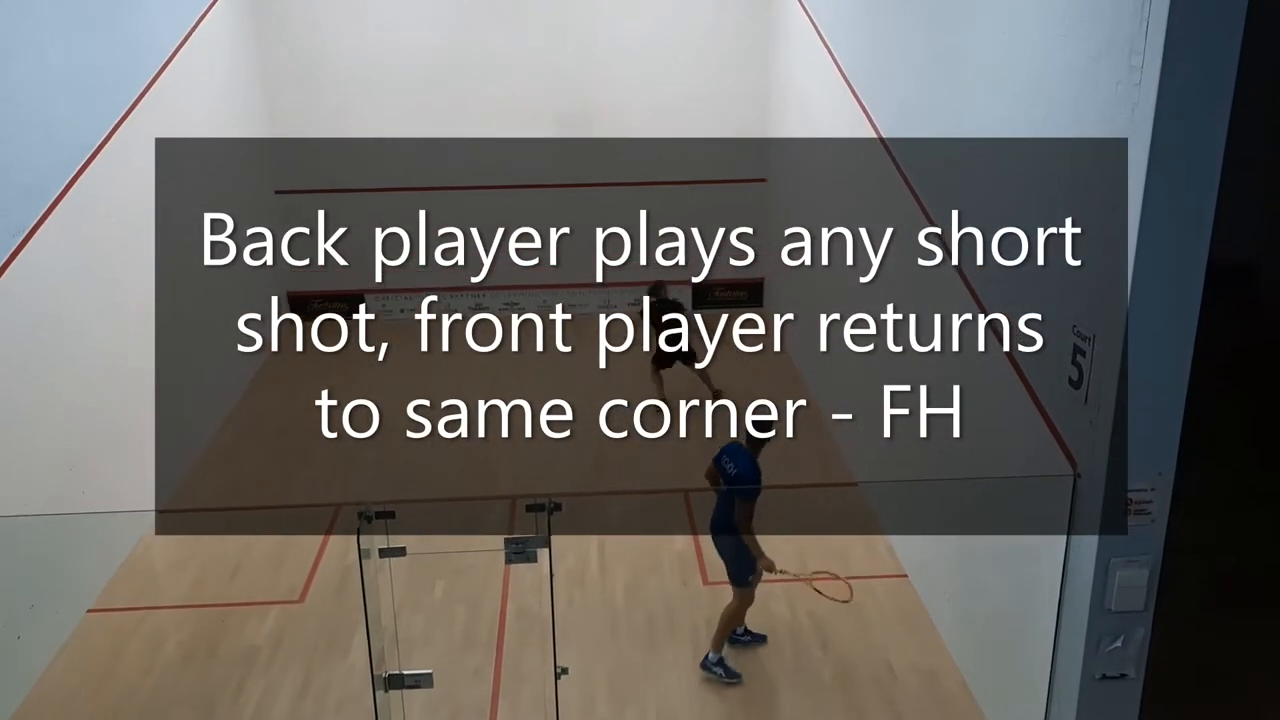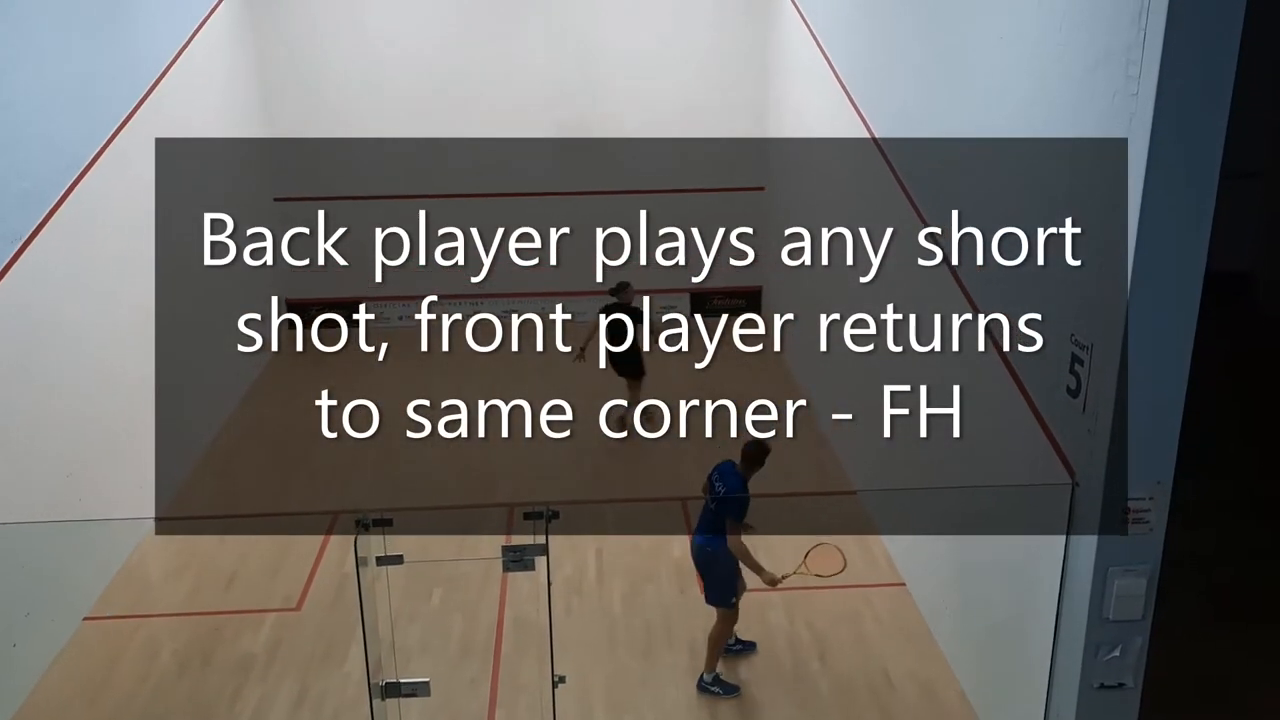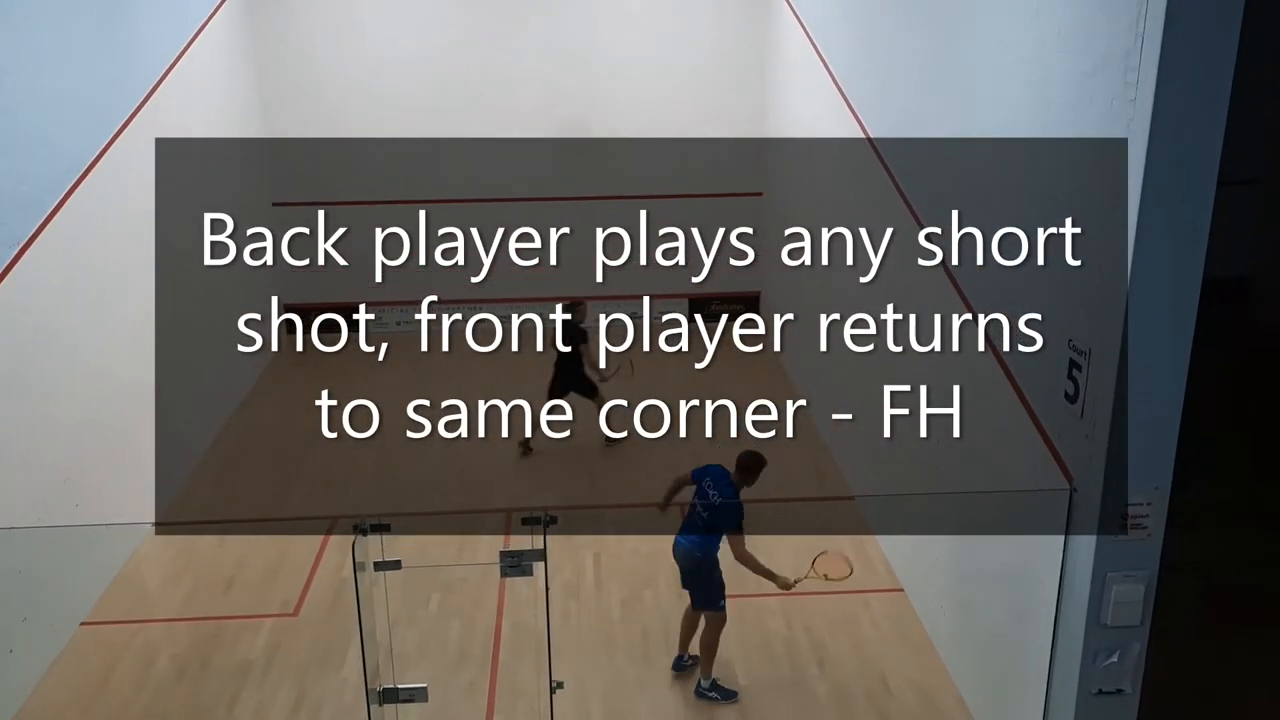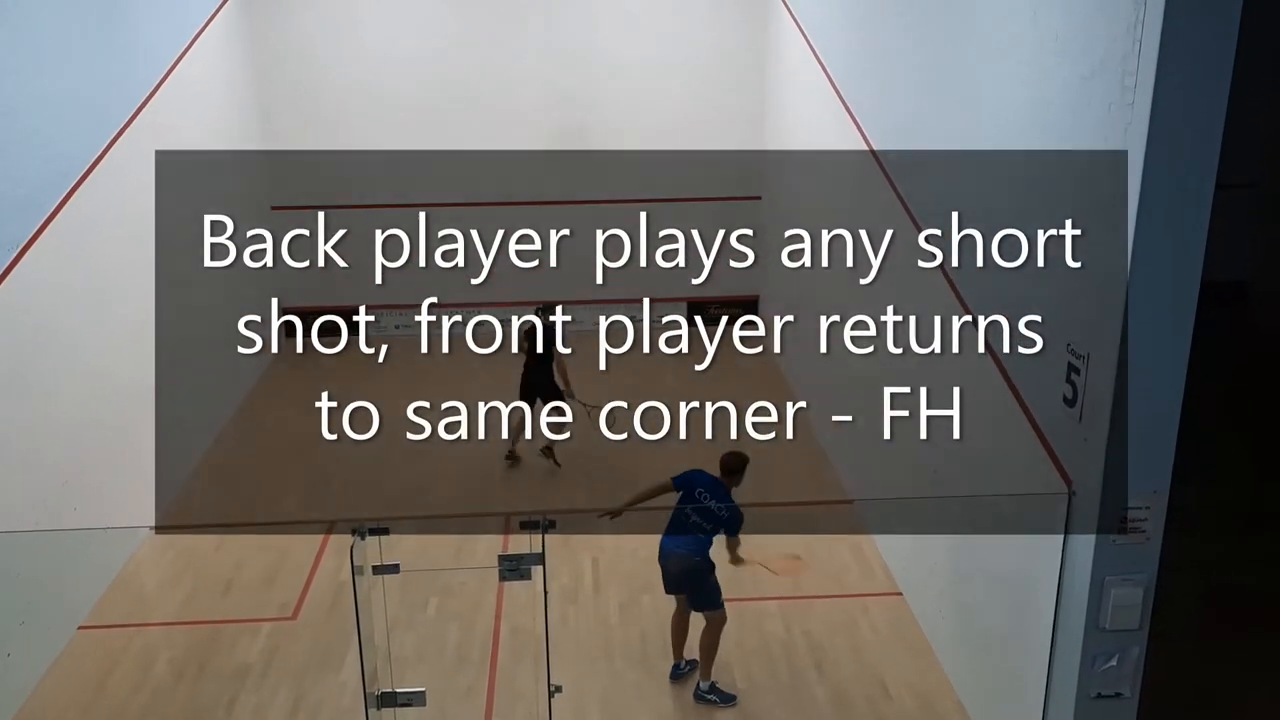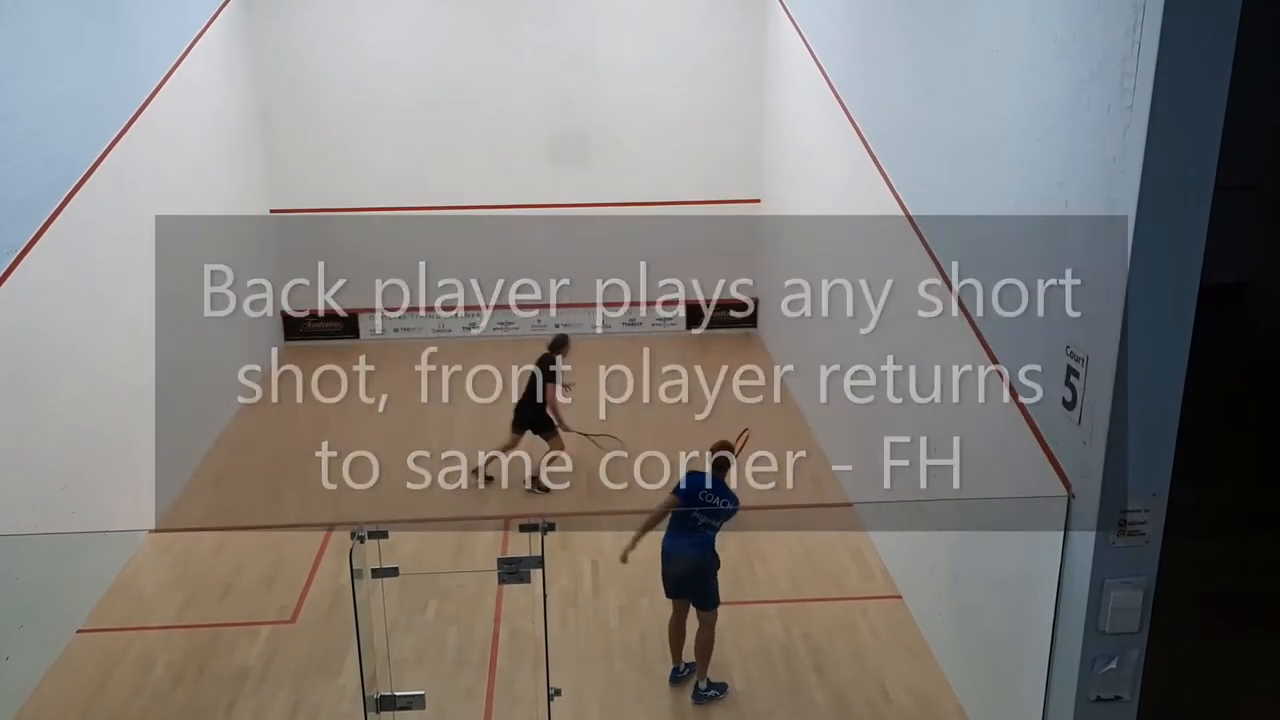
dt=0.3s
person 1, frame 1
left shoulder: (730, 449)
right shoulder: (750, 472)
left elbow: (710, 475)
right elbow: (742, 520)
right wrist: (761, 556)
left hip: (721, 526)
right hip: (731, 533)
left knee: (752, 577)
right knee: (744, 597)
left ankle: (738, 631)
right ankle: (713, 658)
person 1, frame 2
left shoulder: (724, 467)
right shoulder: (738, 495)
left elbow: (706, 491)
right elbow: (734, 543)
right wrist: (762, 573)
left hip: (705, 543)
right hip: (712, 552)
left knee: (737, 589)
right knee: (727, 615)
left ankle: (729, 642)
right ankle: (708, 679)
person 1, frame 3
left shoulder: (712, 472)
right shoulder: (731, 506)
left elbow: (679, 481)
right elbow: (740, 553)
left wrist: (665, 502)
right wrist: (776, 579)
left hip: (682, 546)
right hip: (699, 557)
left knee: (697, 604)
right knee: (716, 619)
left ankle: (682, 658)
right ankle: (705, 684)
person 1, frame 4
left shoulder: (696, 478)
right shoulder: (733, 513)
left elbow: (656, 490)
right elbow: (733, 548)
left wrist: (621, 508)
right wrist: (736, 558)
left hip: (667, 551)
right hip: (693, 562)
left knee: (683, 607)
right knee: (716, 620)
left ankle: (679, 665)
right ankle: (704, 687)
person 1, frame 5
left shoulder: (693, 480)
right shoulder: (731, 502)
left elbow: (661, 511)
left wrist: (633, 541)
left hip: (671, 553)
right hip: (700, 562)
left knee: (679, 611)
right knee: (707, 621)
left ankle: (678, 668)
right ankle: (702, 686)
